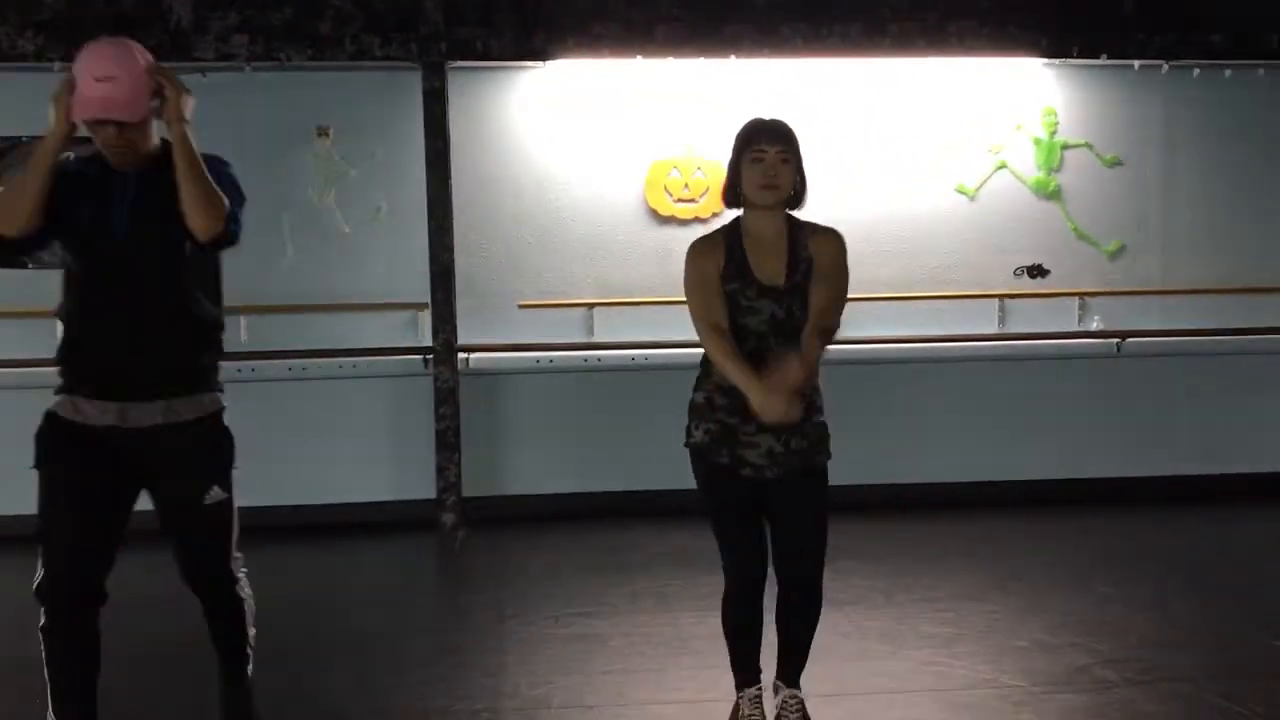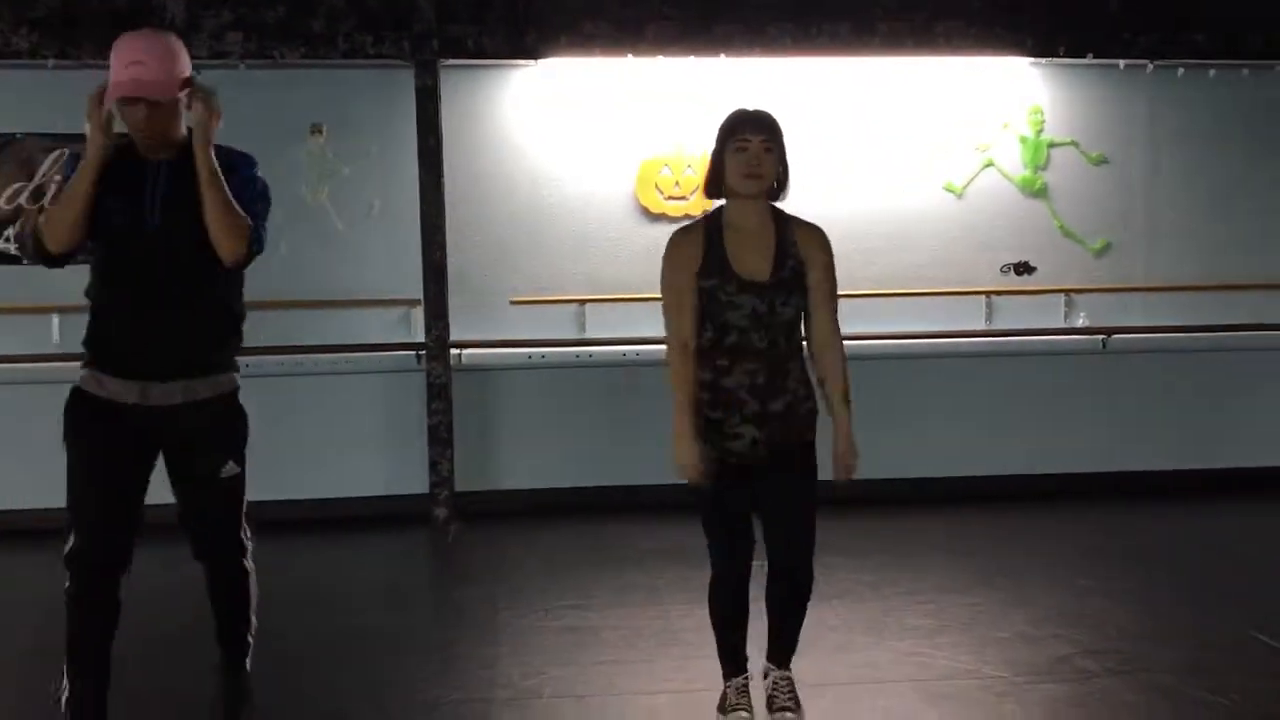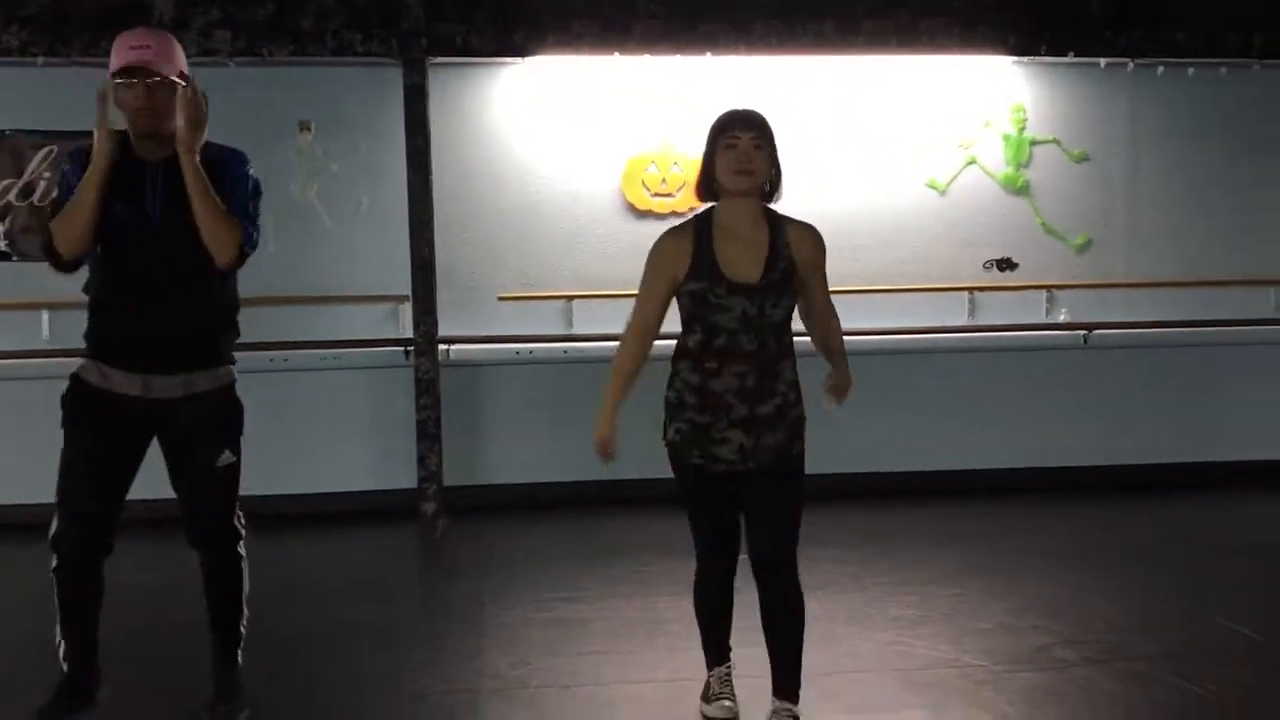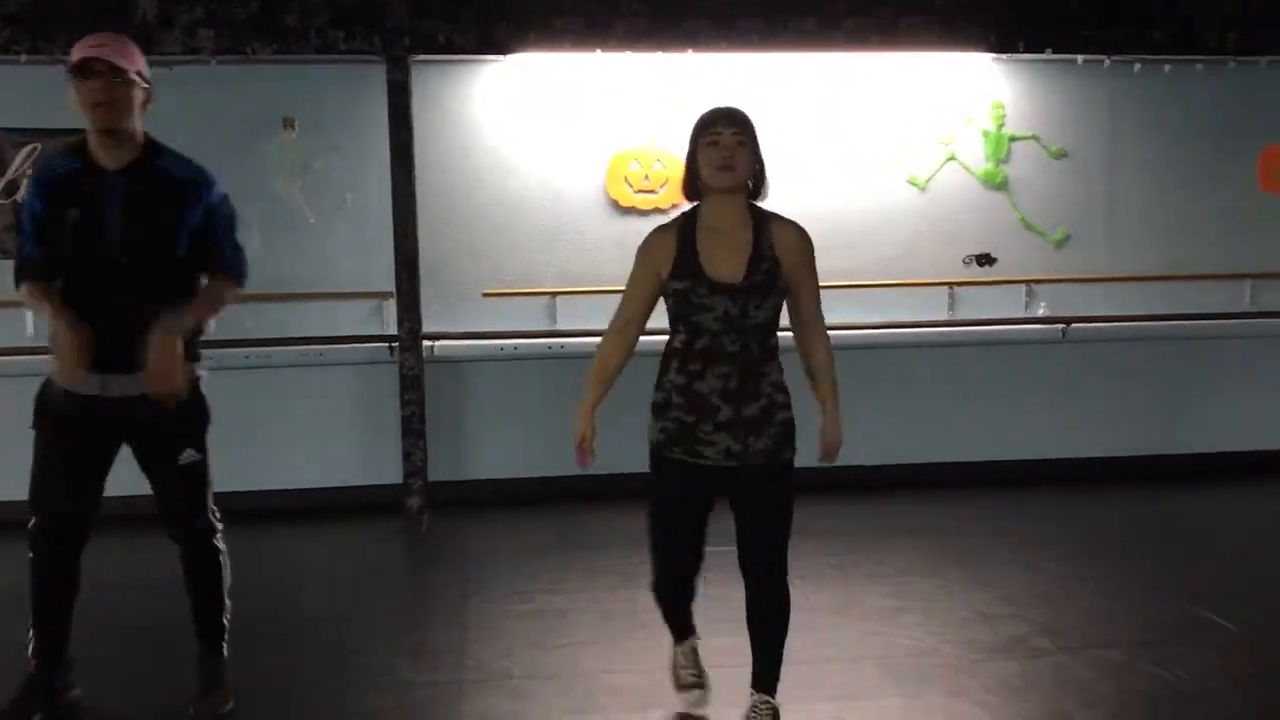
dt=0.2s
person 1, frame 1
left shoulder: (204, 171)
right shoulder: (70, 181)
left elbow: (212, 229)
left wrist: (181, 132)
left hip: (184, 416)
right hip: (85, 418)
left knee: (215, 572)
right knee: (65, 587)
person 1, frame 2
left shoulder: (234, 168)
right shoulder: (98, 171)
left elbow: (236, 250)
right elbow: (53, 246)
left wrist: (204, 149)
right wrist: (93, 149)
left hip: (203, 395)
right hip: (108, 394)
left knee: (224, 548)
right knee: (92, 556)
person 1, frame 3
left shoulder: (225, 167)
right shoulder: (89, 165)
left elbow: (228, 254)
right elbow: (65, 253)
left wrist: (190, 156)
right wrist: (103, 154)
left hip: (201, 386)
right hip: (108, 382)
left knee: (218, 533)
right knee: (77, 535)
person 1, frame 4
left shoulder: (187, 184)
left elbow: (228, 275)
left wrist: (177, 327)
right wrist: (58, 327)
left hip: (161, 385)
right hip: (76, 385)
left knee: (195, 527)
person 2, frame 1
left shoulder: (824, 244)
right shoulder: (708, 252)
left elbow: (825, 319)
right elbow: (712, 333)
left wrist: (799, 363)
right wrist: (753, 389)
left hip: (799, 438)
right hip: (722, 437)
left knee: (802, 575)
right knee: (744, 573)
person 2, frame 2
left shoulder: (808, 241)
right shoulder: (689, 244)
left elbow: (824, 336)
right elbow: (681, 343)
left wrist: (843, 423)
right wrist: (683, 431)
left hip: (787, 427)
right hip: (716, 427)
left knee: (794, 559)
right knee: (730, 560)
left ankle: (779, 669)
person 2, frame 3
left shoulder: (800, 241)
right shoulder: (678, 245)
left elbow: (817, 313)
right elbow: (641, 331)
left wrist: (840, 366)
right wrist: (608, 410)
left hip: (776, 431)
right hip: (698, 429)
left knee: (777, 567)
right knee: (716, 559)
right ankle: (718, 670)
person 2, frame 4
left shoulder: (787, 240)
right shoulder: (664, 244)
left elbow: (809, 328)
right elbow: (625, 329)
left wrist: (831, 410)
right wrist: (588, 407)
left hip: (764, 432)
right hip: (682, 431)
left knee: (765, 569)
right knee: (673, 565)
right ankle: (684, 643)
